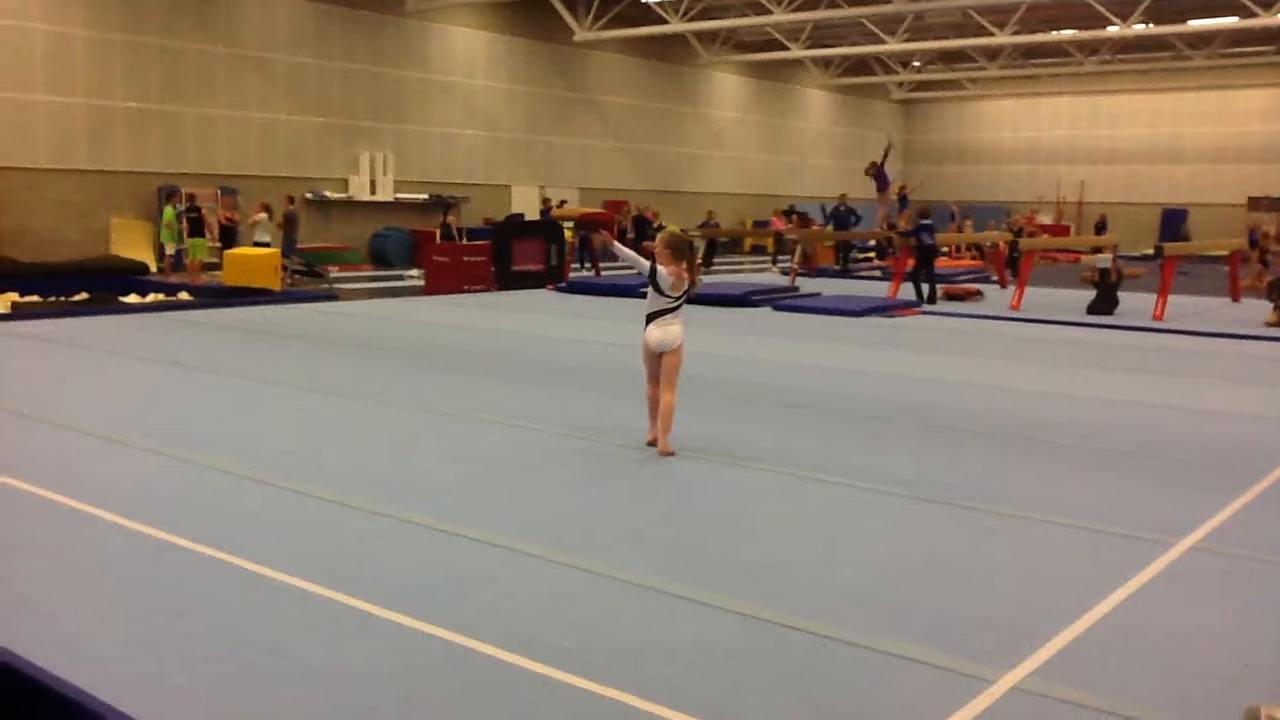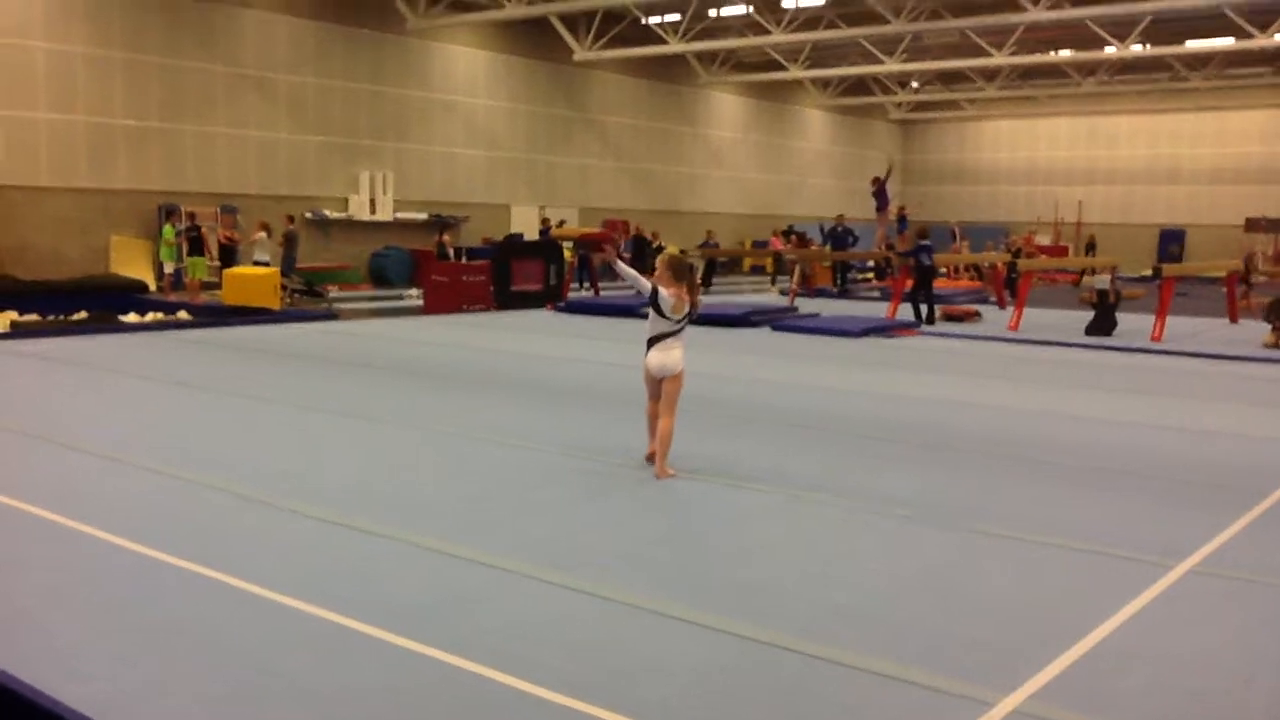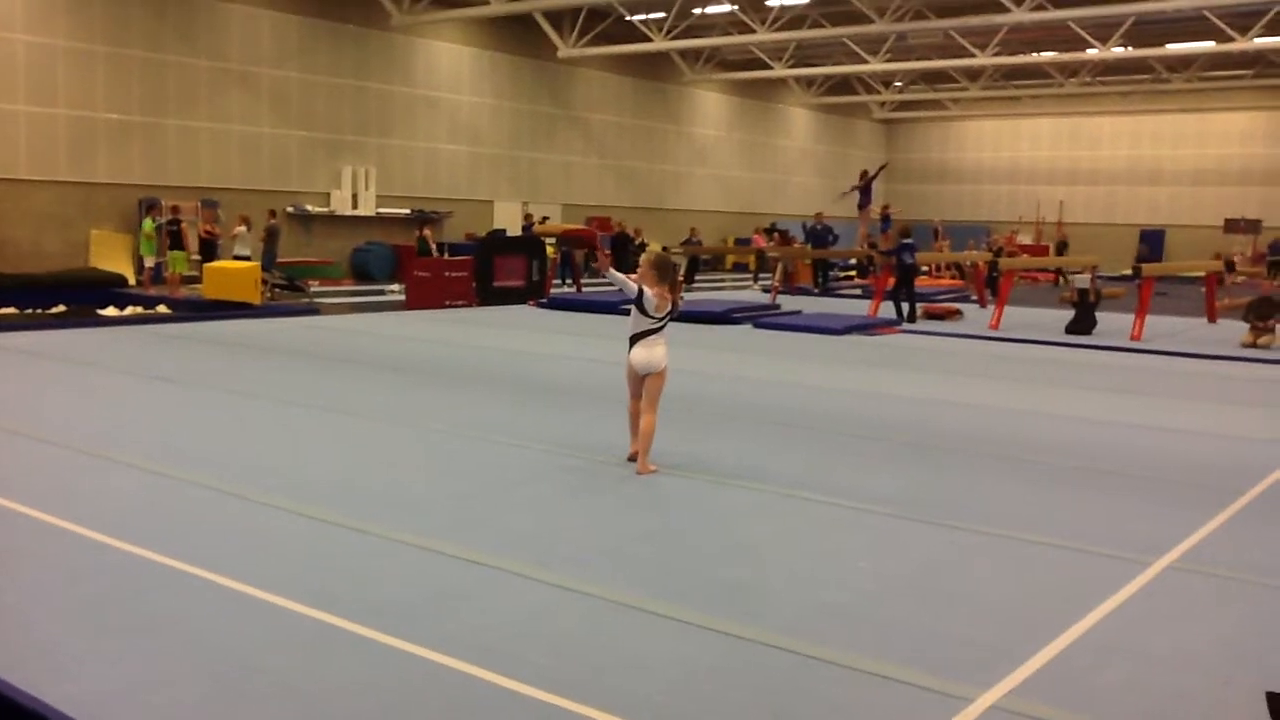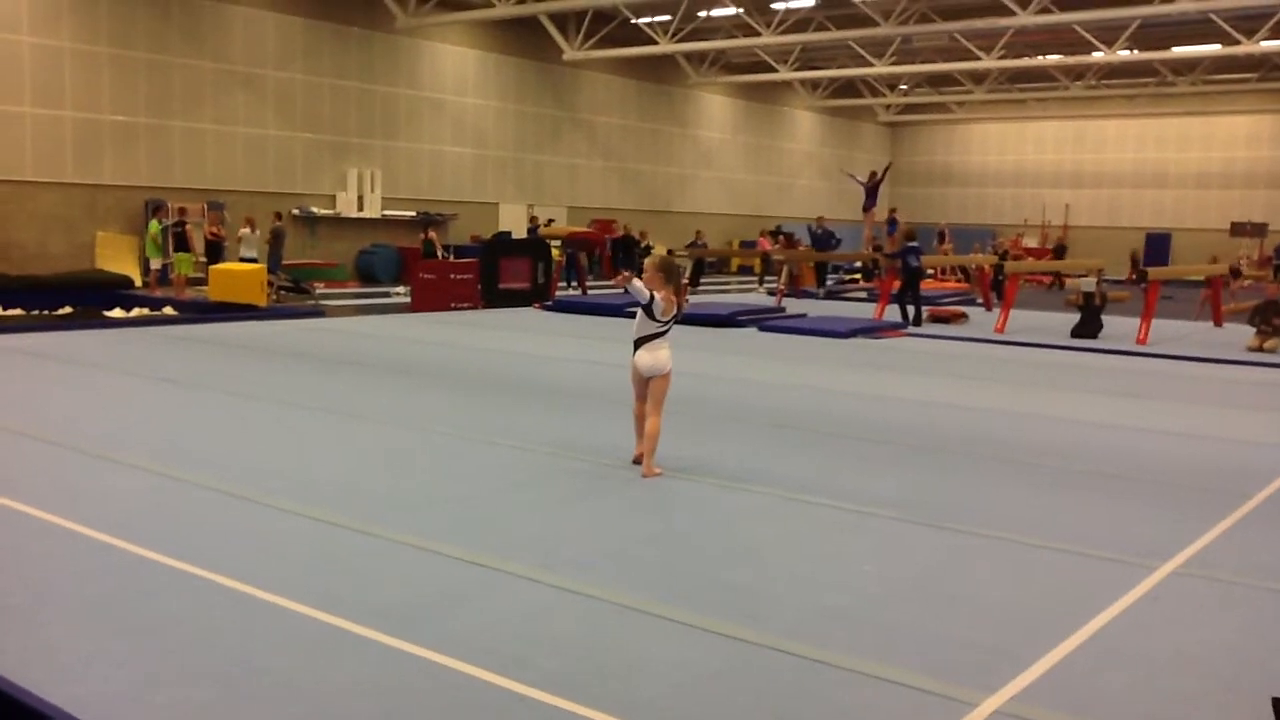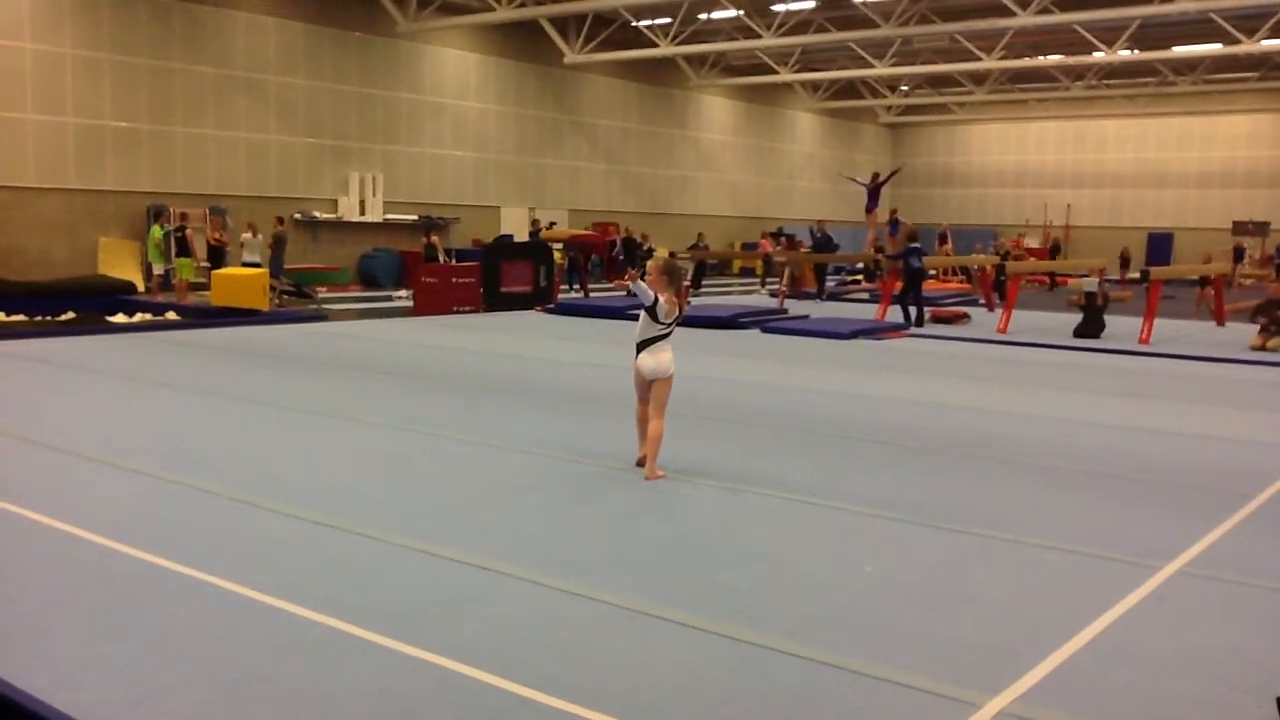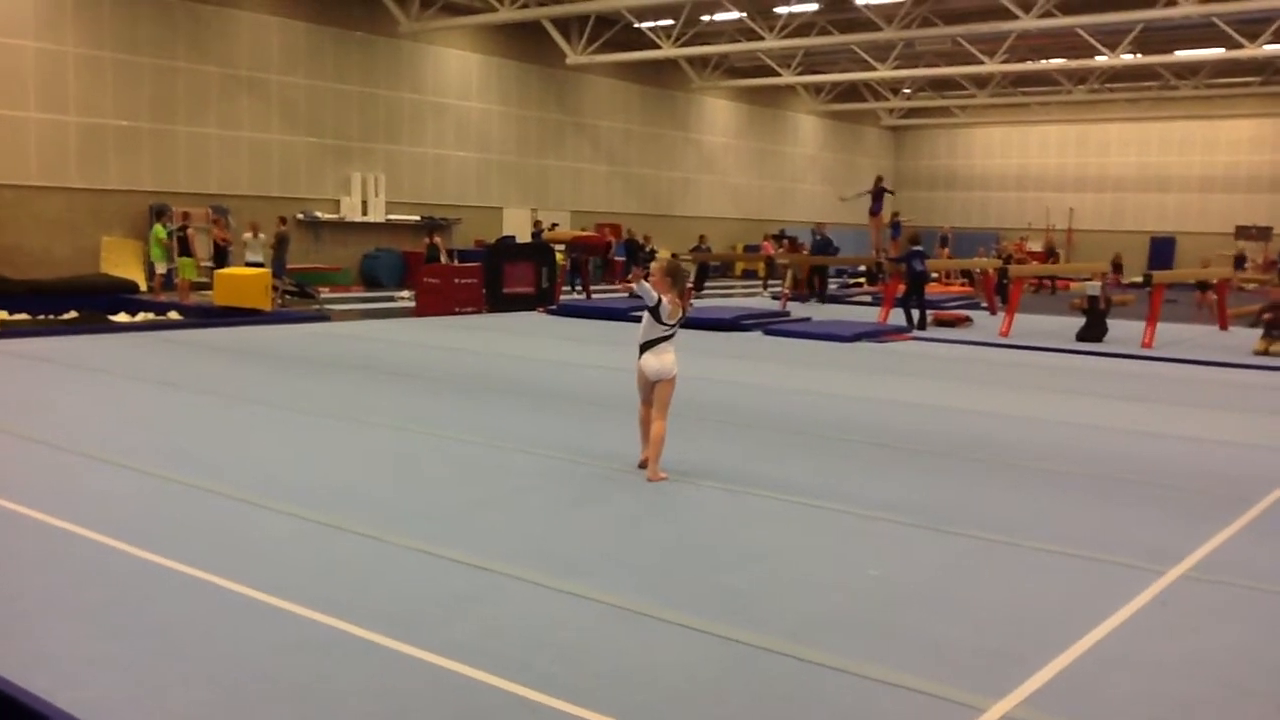
dt=0.3s
person 1, frame 1
left shoulder: (659, 273)
right shoulder: (687, 276)
left elbow: (636, 260)
right elbow: (680, 261)
left wrist: (612, 244)
right wrist: (657, 253)
left hip: (653, 333)
right hip: (673, 335)
left knee: (652, 384)
right knee: (668, 390)
left ankle: (653, 432)
right ankle: (663, 441)
person 1, frame 2
left shoulder: (660, 296)
right shoulder: (688, 299)
left elbow: (637, 280)
left wrist: (615, 262)
right wrist: (658, 283)
left hip: (655, 356)
right hip: (674, 358)
left knee: (653, 402)
right knee: (667, 414)
left ankle: (652, 446)
right ankle: (661, 465)
person 1, frame 3
left shoulder: (644, 295)
right shoulder: (669, 297)
left elbow: (628, 285)
left wrist: (608, 271)
right wrist: (634, 277)
left hip: (638, 354)
right hip: (658, 356)
left knee: (635, 400)
right knee: (649, 410)
left ankle: (634, 447)
right ankle: (643, 462)
person 1, frame 4
left shoulder: (654, 300)
right shoulder: (673, 300)
left elbow: (641, 292)
right elbow: (645, 288)
left wrist: (628, 282)
right wrist: (631, 281)
left hip: (643, 356)
right hip: (662, 359)
left knee: (640, 403)
right knee: (654, 413)
left ankle: (640, 448)
right ankle: (648, 464)
person 1, frame 5
left shoulder: (657, 302)
right shoulder: (674, 302)
left elbow: (646, 293)
right elbow: (650, 292)
left wrist: (633, 282)
right wrist: (631, 284)
left hip: (645, 359)
right hip: (664, 361)
left knee: (642, 405)
right knee: (657, 416)
left ankle: (642, 451)
right ankle: (651, 467)
person 1, frame 6
left shoulder: (661, 303)
right shoulder: (678, 303)
left elbow: (649, 294)
left wrist: (637, 282)
right wrist: (636, 286)
left hip: (648, 360)
right hip: (667, 362)
left knee: (645, 406)
right knee: (660, 417)
left ankle: (645, 453)
right ankle: (653, 468)
